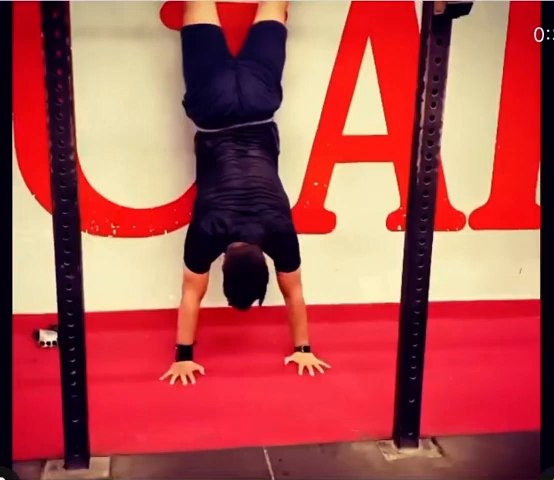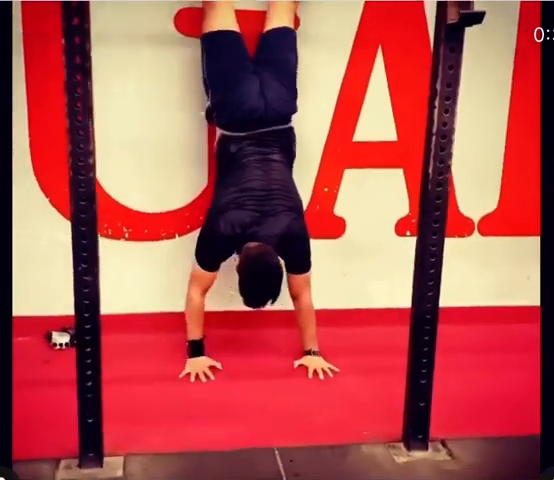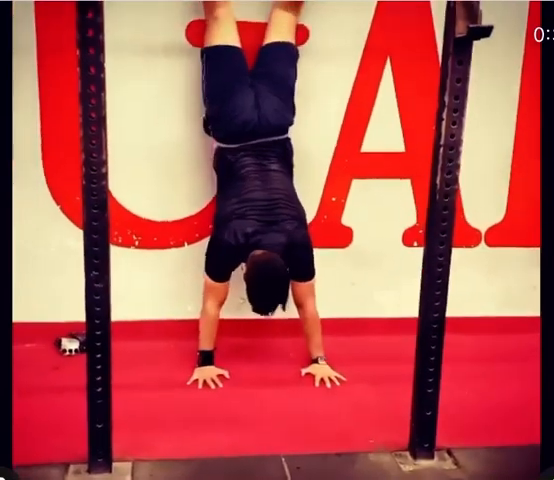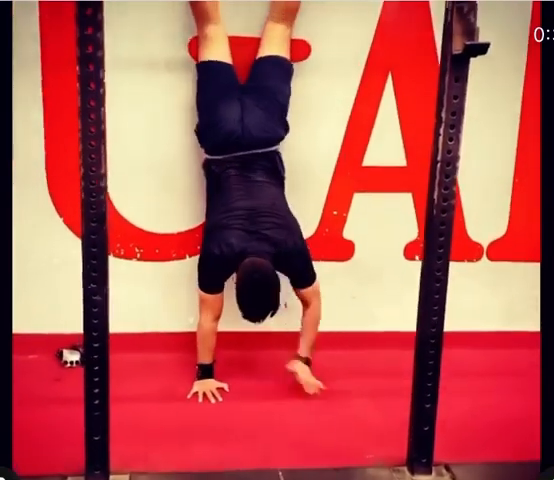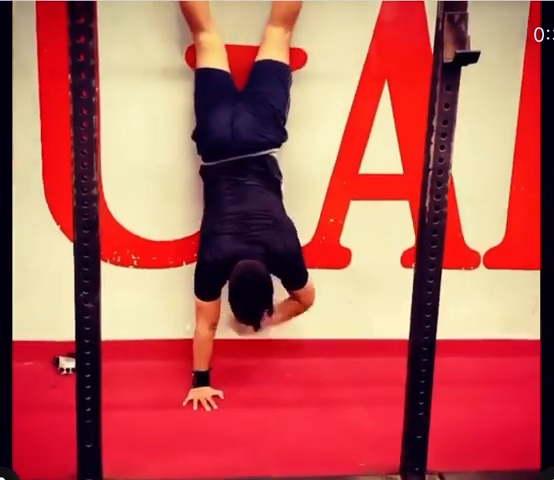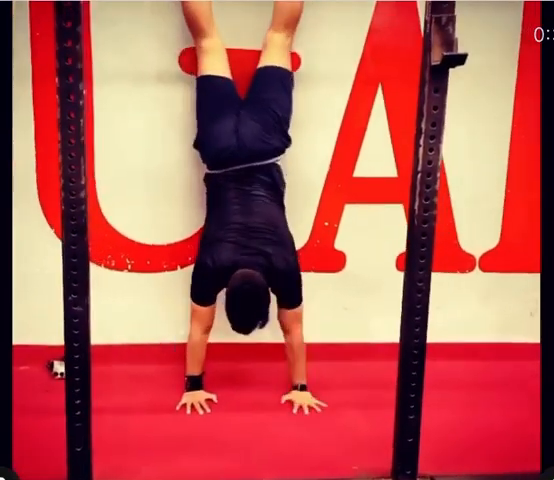
dt=0.2s
person 1, frame 1
left shoulder: (279, 227)
right shoulder: (206, 226)
left elbow: (293, 292)
right elbow: (191, 295)
left wrist: (304, 348)
right wrist: (182, 355)
left hip: (255, 108)
right hip: (217, 116)
person 1, frame 2
left shoulder: (292, 230)
right shoulder: (221, 229)
left elbow: (302, 296)
right elbow: (196, 291)
left wrist: (313, 351)
right wrist: (194, 352)
left hip: (272, 114)
right hip: (237, 113)
person 1, frame 3
left shoulder: (296, 237)
right shoulder: (227, 239)
left elbow: (306, 304)
right elbow: (212, 303)
left wrist: (320, 359)
right wrist: (204, 361)
left hip: (270, 125)
right hip: (235, 129)
person 1, frame 4
left shoulder: (290, 246)
right shoulder: (219, 249)
left elbow: (312, 302)
right elbow: (208, 316)
left wrist: (303, 360)
right wrist: (204, 374)
left hip: (260, 137)
right hip: (226, 136)
person 1, frame 5
left shoulder: (284, 249)
right shoulder: (215, 256)
left elbow: (307, 297)
right elbow: (205, 324)
left wrist: (262, 320)
right wrist: (199, 382)
left hip: (257, 141)
right hip: (220, 142)
right knee: (207, 37)
person 1, frame 6
left shoulder: (282, 264)
right shoulder: (213, 262)
left elbow: (294, 331)
right elbow: (198, 329)
left wrist: (301, 386)
right wrist: (192, 386)
left hip: (260, 146)
right hip: (223, 147)
left knee: (278, 38)
right knee: (208, 41)
